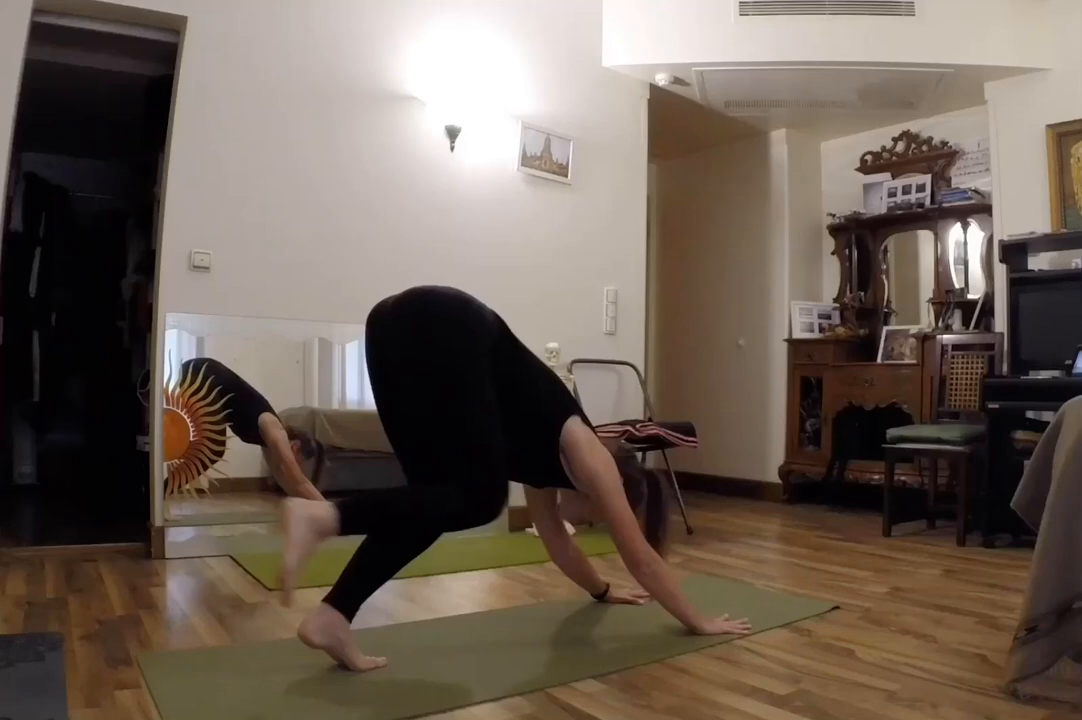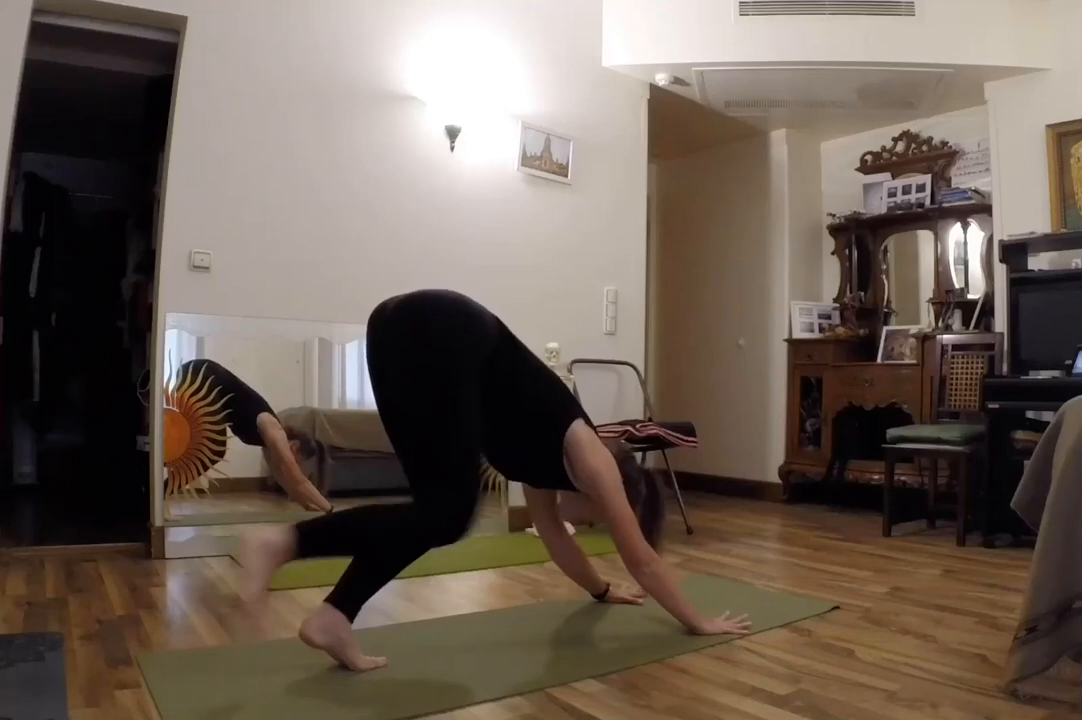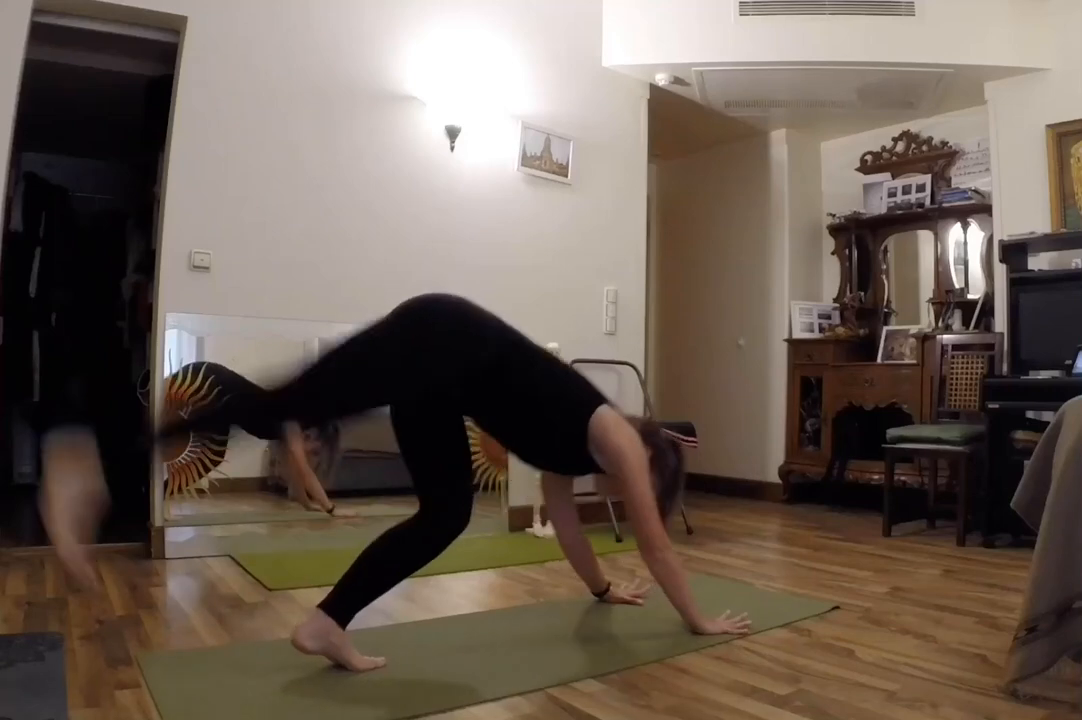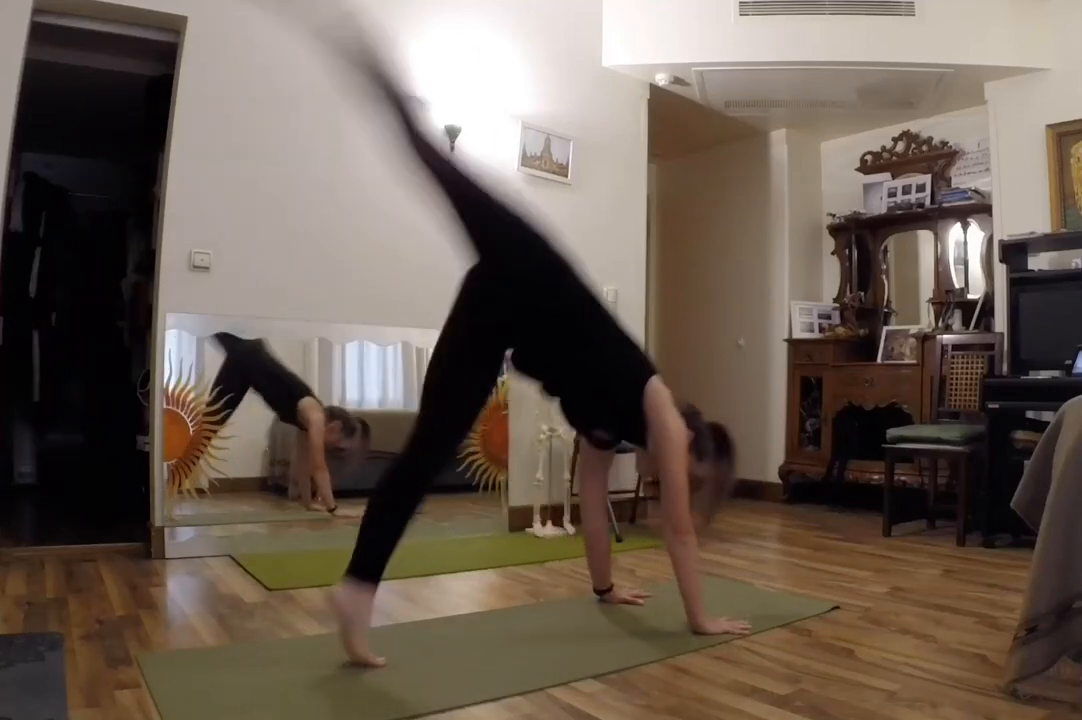
dt=0.3s
person 1, frame 1
left shoulder: (553, 456)
right shoulder: (585, 455)
left elbow: (554, 536)
right elbow: (639, 557)
left wrist: (602, 590)
right wrist: (699, 622)
left hip: (399, 324)
right hip: (441, 330)
left knee: (437, 500)
right knee: (481, 497)
left ankle: (332, 616)
right ankle: (325, 515)
person 1, frame 2
left shoulder: (549, 458)
right shoulder: (587, 457)
left elbow: (554, 535)
right elbow: (641, 557)
left wrist: (604, 590)
right wrist: (699, 621)
left hip: (401, 327)
right hip: (439, 336)
left knee: (435, 509)
right knee: (447, 517)
left ankle: (334, 616)
right ankle: (281, 542)
person 1, frame 3
left shoulder: (586, 446)
right shoulder: (615, 438)
left elbow: (565, 525)
right elbow: (655, 543)
left wrist: (603, 585)
right wrist: (698, 618)
left hip: (450, 354)
right hip: (441, 336)
left knee: (446, 512)
right knee: (276, 412)
left ankle: (326, 623)
person 1, frame 4
left shoulder: (604, 425)
right shoulder: (665, 424)
left elbow: (591, 508)
right elbow: (679, 527)
left wrist: (603, 586)
right wrist: (700, 618)
left hip: (519, 312)
right hip: (520, 294)
left knee: (432, 443)
left ankle: (358, 589)
person 2, frame 1
left shoulder: (270, 432)
right shoulder: (274, 430)
left elbow: (279, 471)
right elbow: (298, 480)
left wrist: (302, 500)
left hip: (209, 376)
person 2, frame 2
left shoulder: (271, 434)
right shoulder: (273, 431)
left elbow: (280, 473)
right elbow: (298, 480)
left wrist: (306, 503)
right wrist: (330, 509)
left hip: (207, 379)
person 2, frame 3
left shoulder: (288, 429)
right shoulder: (289, 426)
left elbow: (292, 471)
right elbow: (305, 474)
left wrist: (306, 502)
right wrist: (331, 508)
left hip: (213, 383)
right hip: (208, 380)
person 2, frame 4
left shoulder: (311, 418)
right shoulder: (314, 416)
left elbow: (301, 463)
right elbow: (318, 467)
left wrist: (306, 501)
right wrist: (332, 507)
left hip: (252, 358)
right hip: (245, 354)
